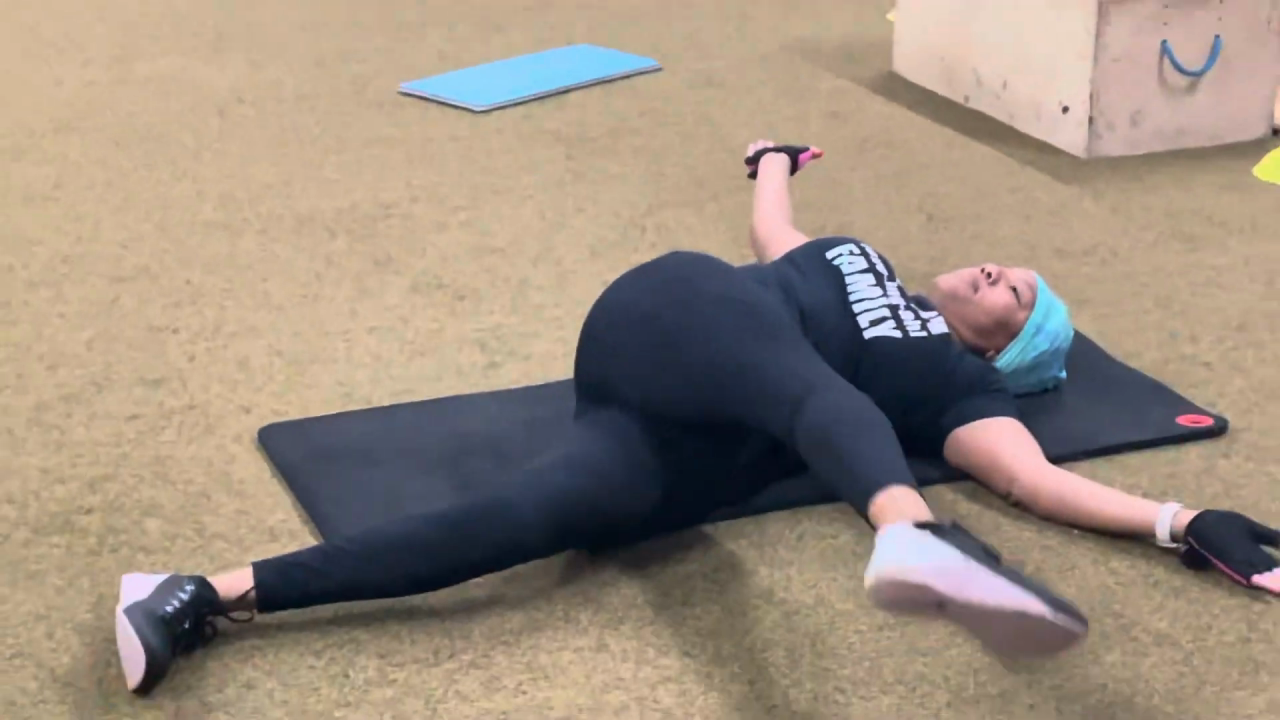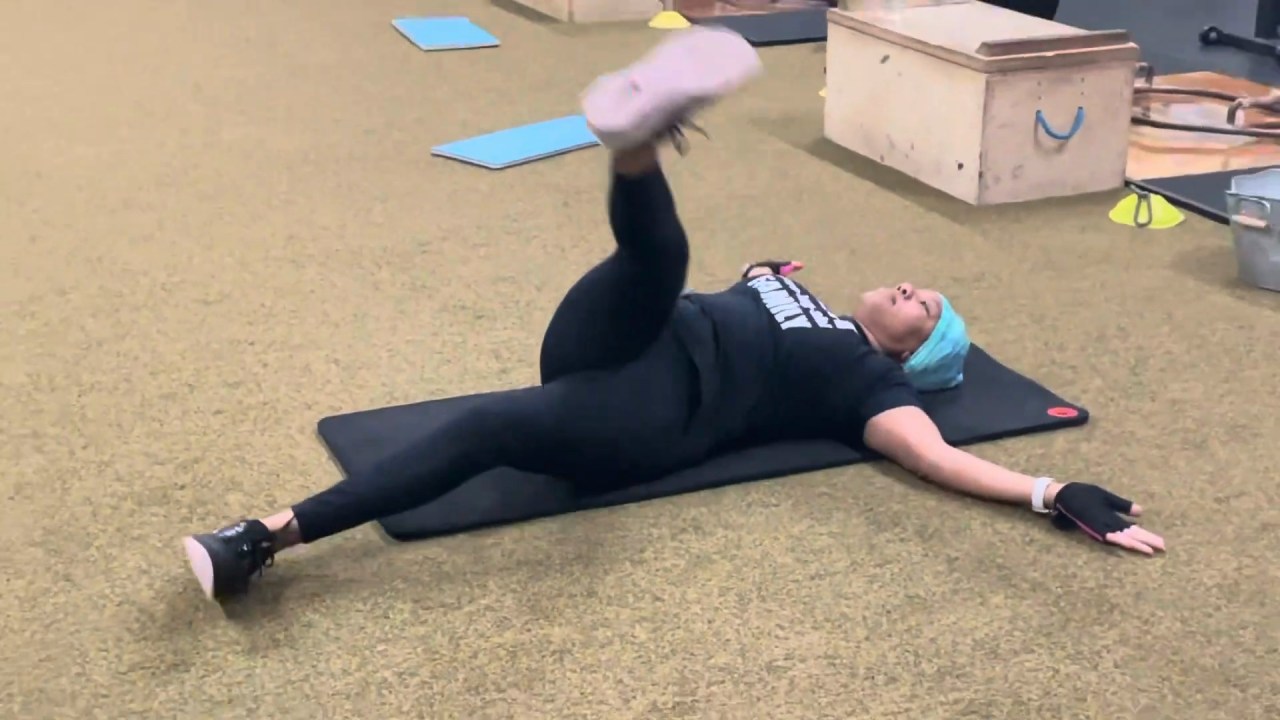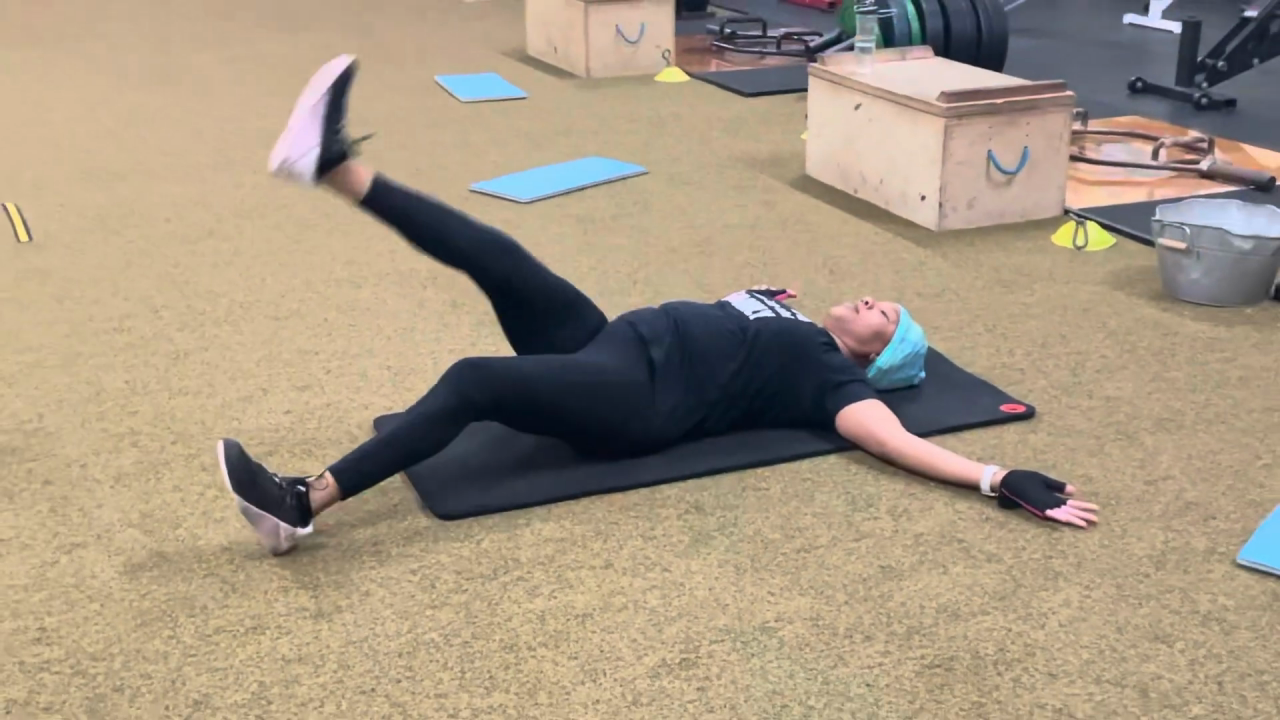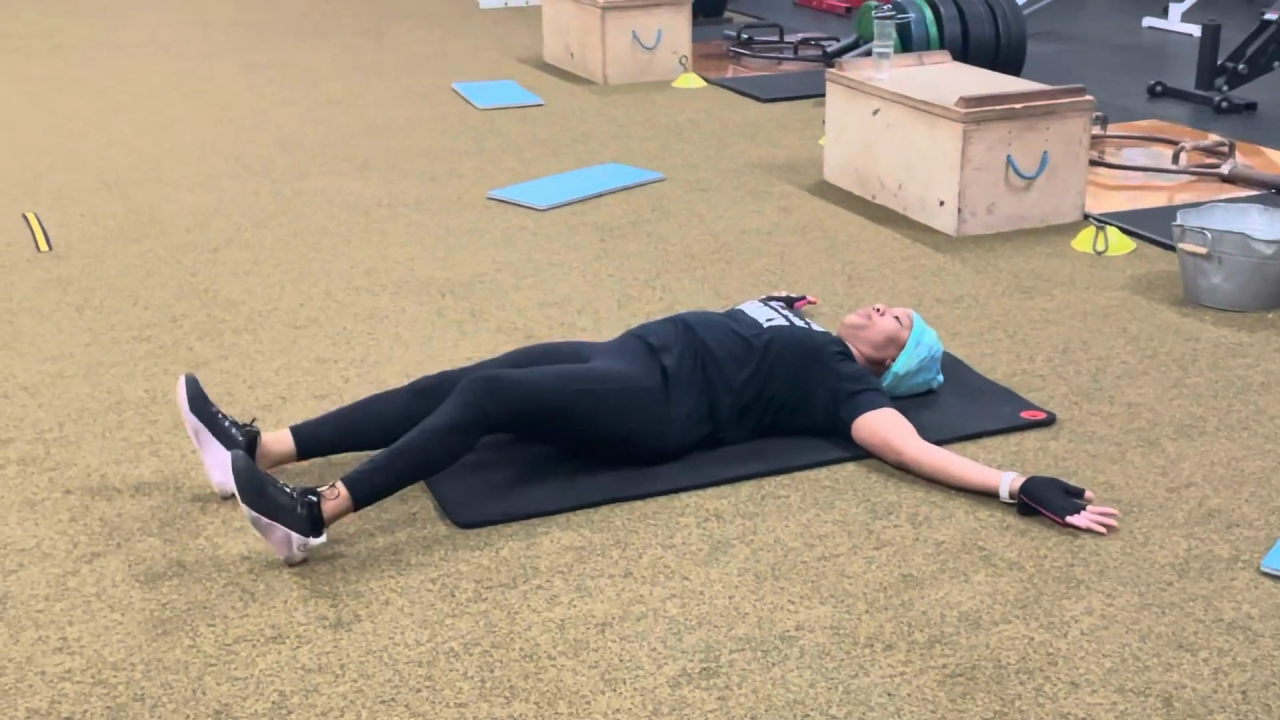
dt=0.5s
person 1, frame 1
left shoulder: (959, 385)
right shoulder: (853, 255)
left elbow: (1036, 483)
right elbow: (770, 236)
right wrist: (769, 164)
left hip: (689, 453)
right hip: (669, 313)
left knee: (530, 516)
right knee: (819, 393)
left ankle: (207, 598)
person 1, frame 2
left shoulder: (866, 380)
right shoulder: (792, 279)
left elbow: (944, 459)
left wrist: (1060, 496)
right wrist: (753, 256)
left hip: (643, 416)
right hip: (611, 332)
left knee: (484, 430)
right knee: (657, 255)
left ankle: (263, 540)
right ankle: (641, 135)
person 1, frame 3
left shoulder: (832, 378)
right shoulder: (792, 324)
left elbow: (902, 445)
left wrist: (1005, 480)
right wrist: (757, 283)
left hip: (637, 399)
right hip: (610, 344)
left knee: (470, 384)
right knee: (494, 258)
left ankle: (300, 510)
right ankle: (336, 165)
person 1, frame 4
left shoulder: (846, 385)
right shoulder: (809, 333)
left elbow: (918, 451)
left wrist: (1025, 488)
right wrist: (778, 304)
left hip: (653, 405)
right hip: (626, 356)
left knee: (484, 394)
right knee: (443, 387)
left ankle: (314, 515)
right ankle: (252, 447)
